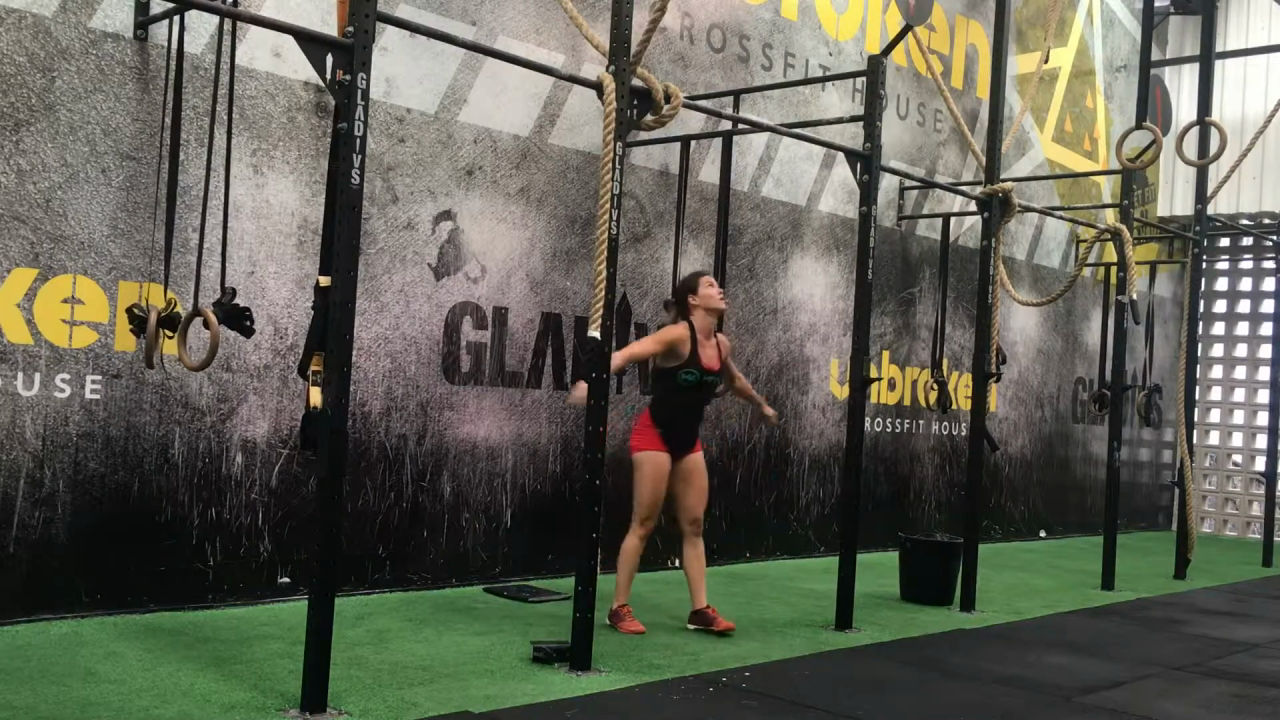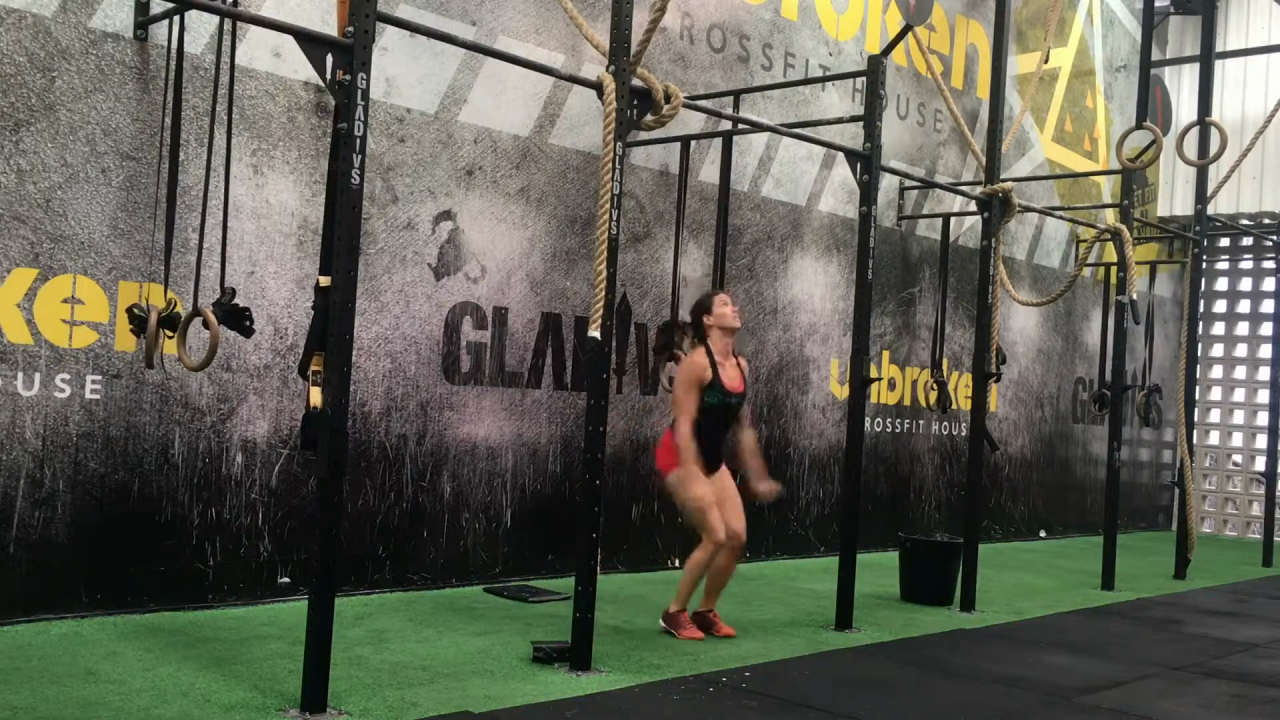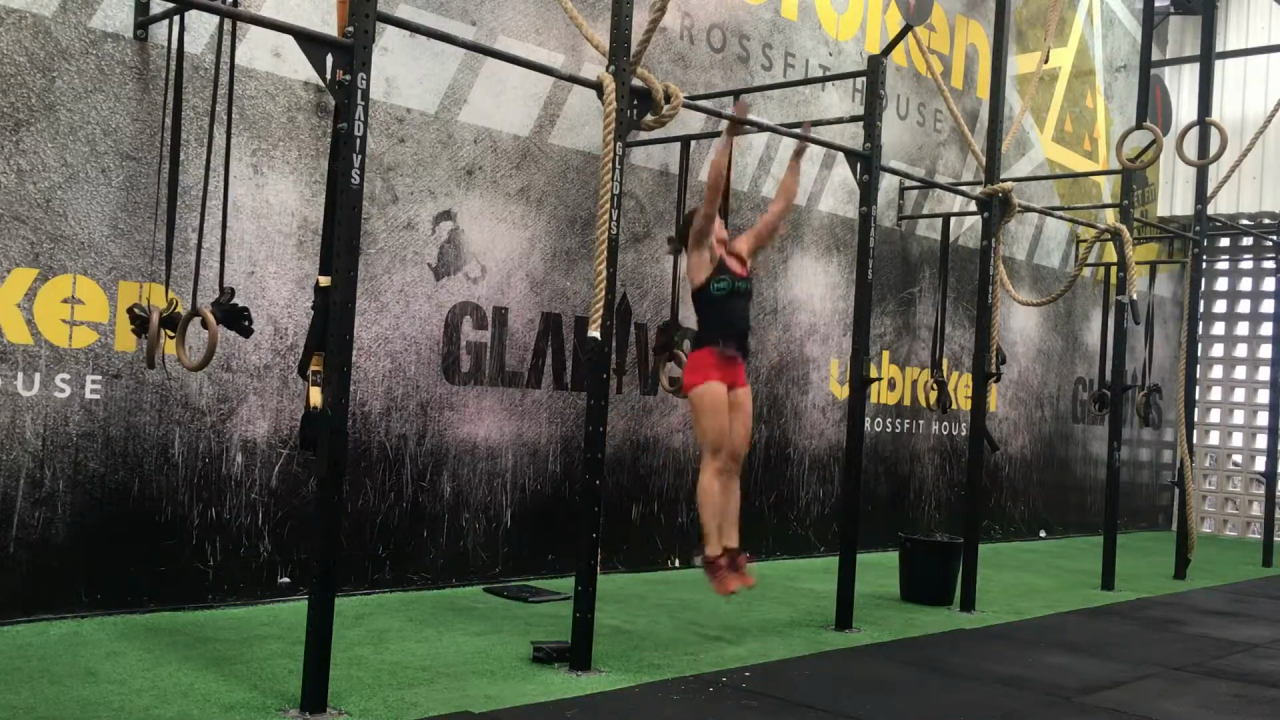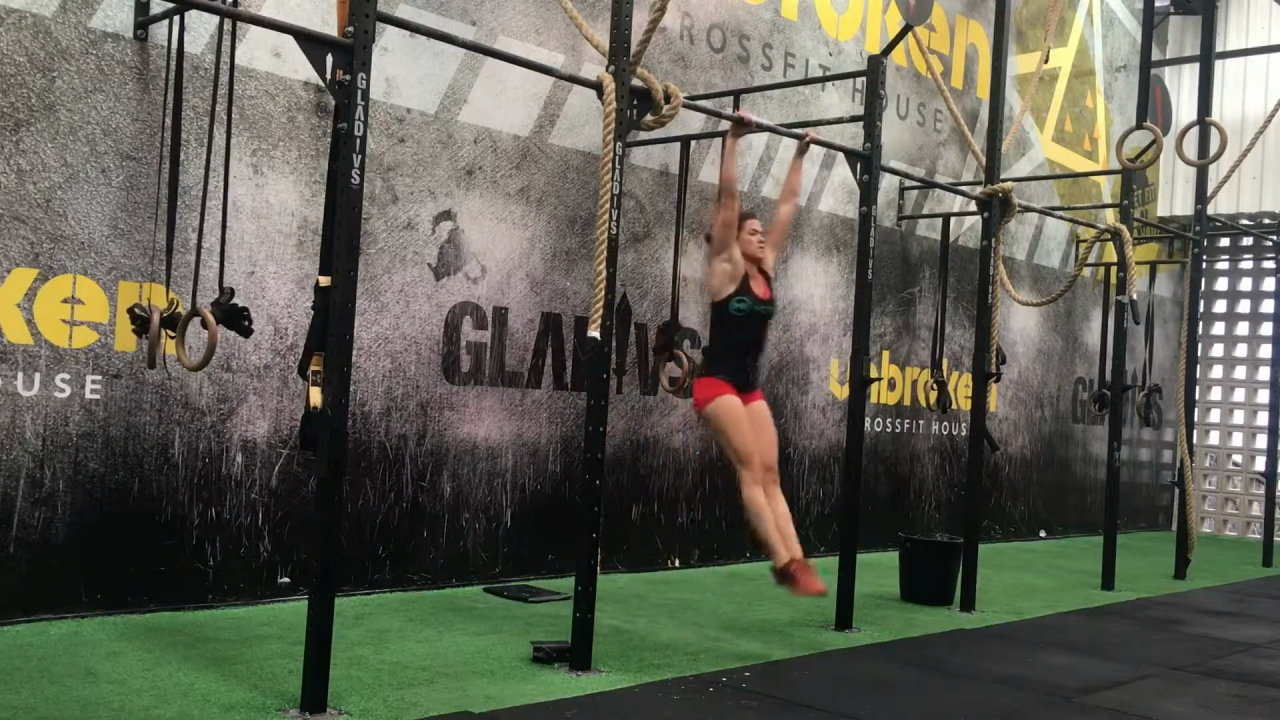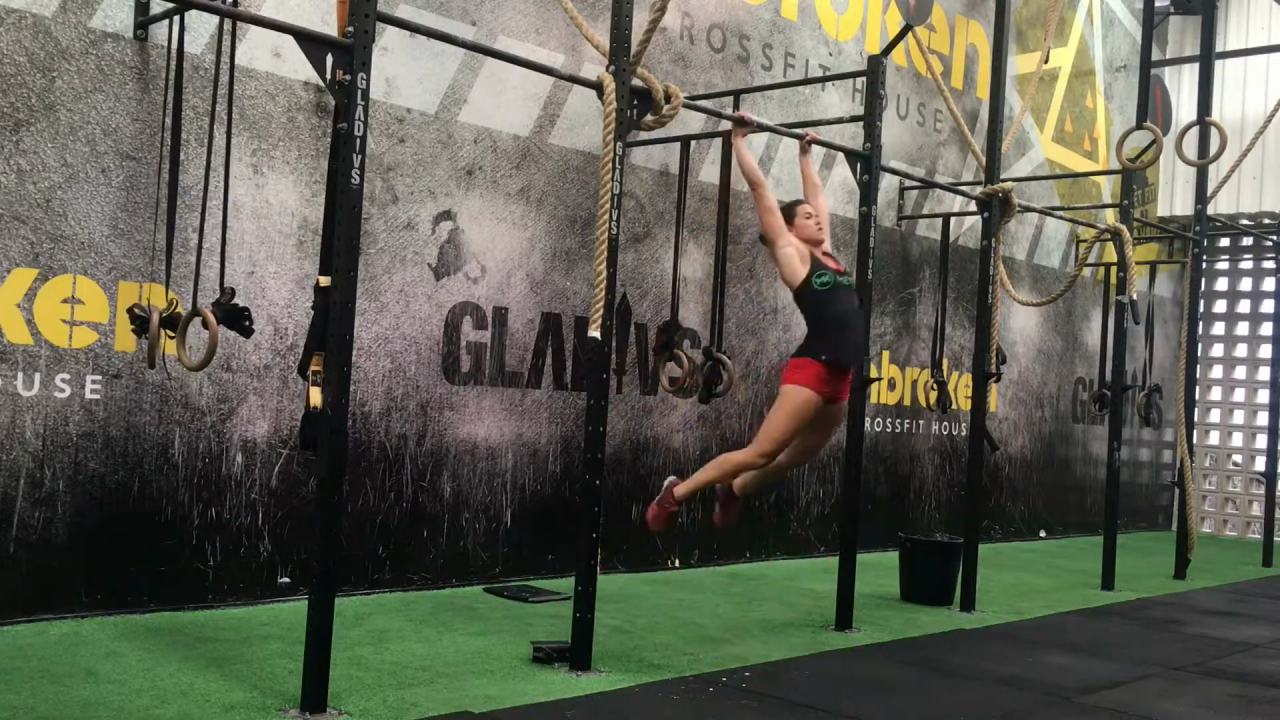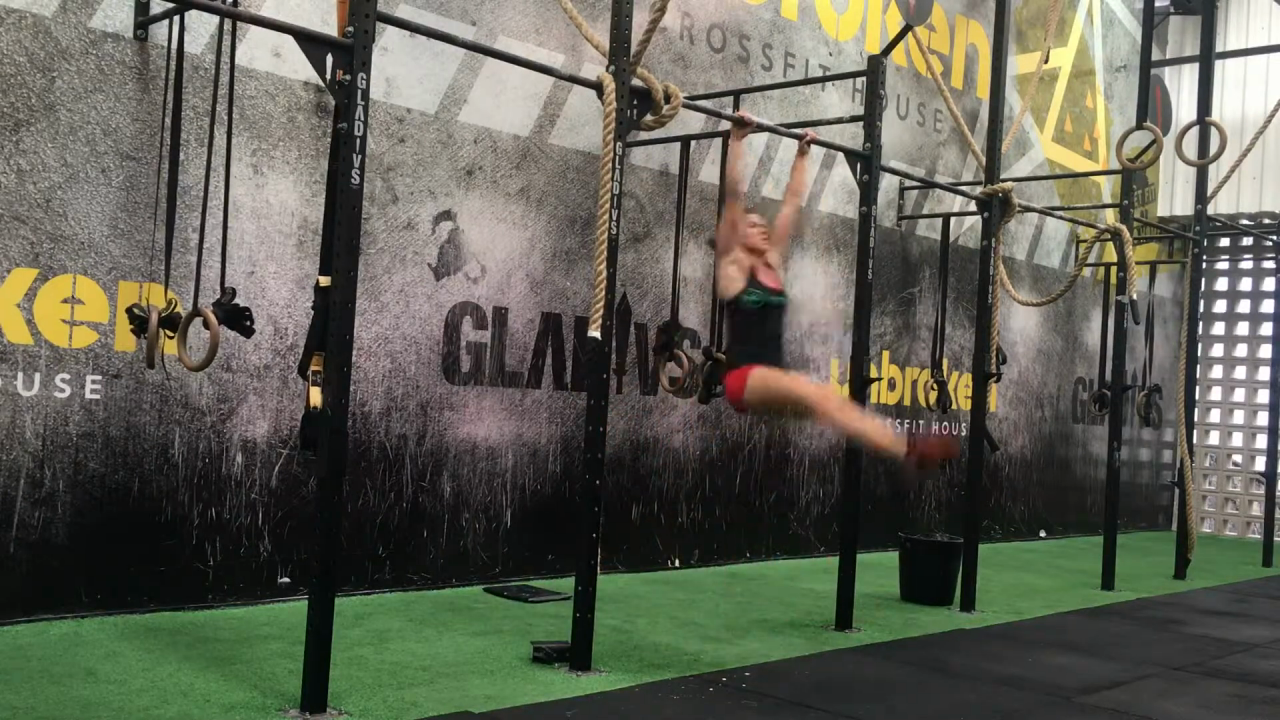
dt=0.4s
person 1, frame 1
left shoulder: (722, 344)
right shoulder: (678, 335)
left elbow: (732, 380)
right elbow: (626, 353)
left wrist: (761, 404)
left hip: (689, 440)
right hip: (656, 436)
left knee: (694, 526)
right knee: (644, 524)
left ankle: (701, 610)
right ankle: (619, 608)
person 1, frame 2
left shoulder: (739, 365)
right shoulder: (697, 361)
left elbow: (743, 427)
right elbow: (683, 424)
left wrist: (758, 475)
right wrist: (692, 477)
left hip: (711, 461)
right hip: (681, 455)
left knee: (737, 536)
right knee: (717, 537)
left ankle: (705, 611)
right ankle: (675, 612)
person 1, frame 3
left shoulder: (740, 253)
right shoulder: (699, 254)
left elbow: (781, 205)
right elbow: (711, 190)
left wrist: (797, 157)
right wrist: (729, 134)
left hip: (736, 368)
right hip: (707, 364)
left knee: (734, 463)
right knee: (716, 460)
left ankle: (730, 550)
right ankle: (713, 555)
person 1, frame 4
left shoulder: (765, 267)
right shoulder: (725, 266)
left elbow: (787, 204)
right elbow: (726, 199)
left wrist: (800, 154)
right wrist: (732, 139)
left hip: (749, 388)
right hip: (716, 385)
left knee: (769, 474)
right knee: (753, 471)
left ankle: (794, 559)
right ankle: (786, 563)
person 1, frame 5
left shoulder: (826, 252)
right shoulder: (790, 251)
left elbow: (815, 191)
right elbow: (760, 190)
left wrist: (805, 153)
right wrist: (739, 139)
left hip: (839, 378)
right hip: (810, 370)
left knee: (798, 456)
right knee: (761, 453)
left ankle: (733, 492)
right ankle: (677, 492)
person 1, frame 6
left shoulder: (771, 265)
right shoulder: (731, 267)
left elbow: (792, 203)
right elbow: (733, 195)
left wrist: (802, 153)
right wrist: (737, 140)
left hip: (770, 377)
right hip: (744, 378)
left knee: (830, 401)
right knee: (819, 397)
right ankle: (904, 449)
